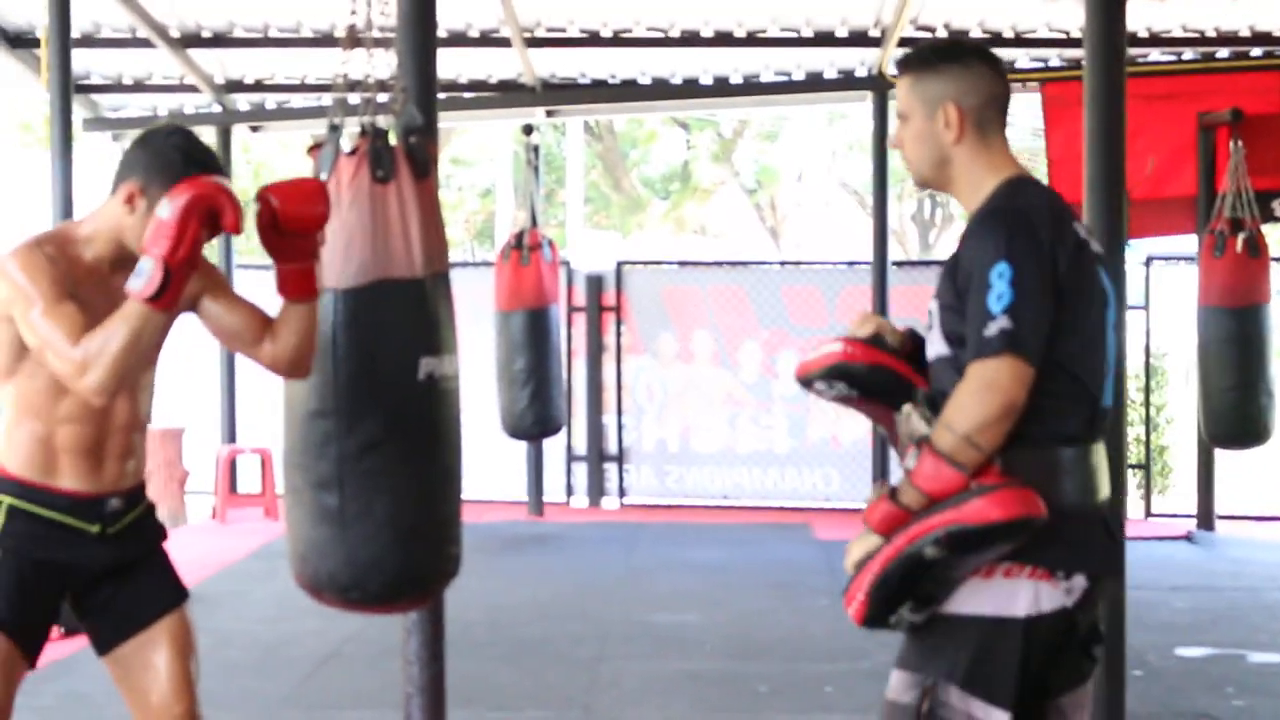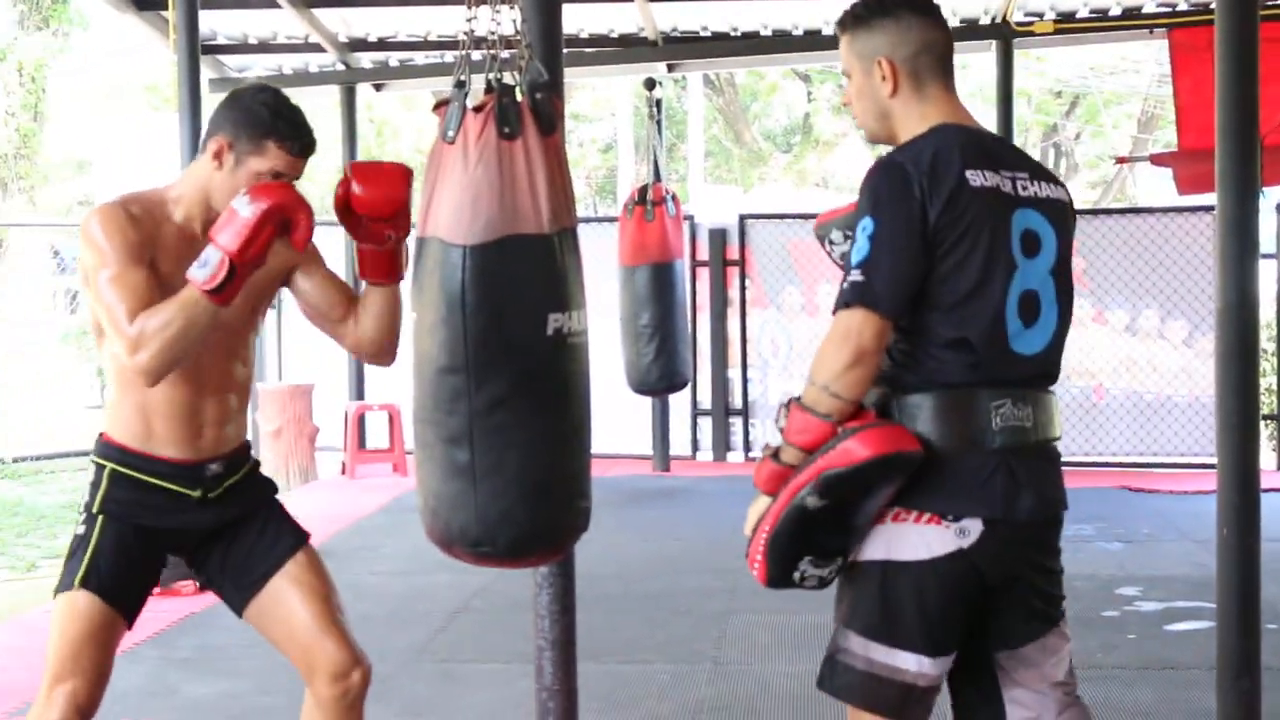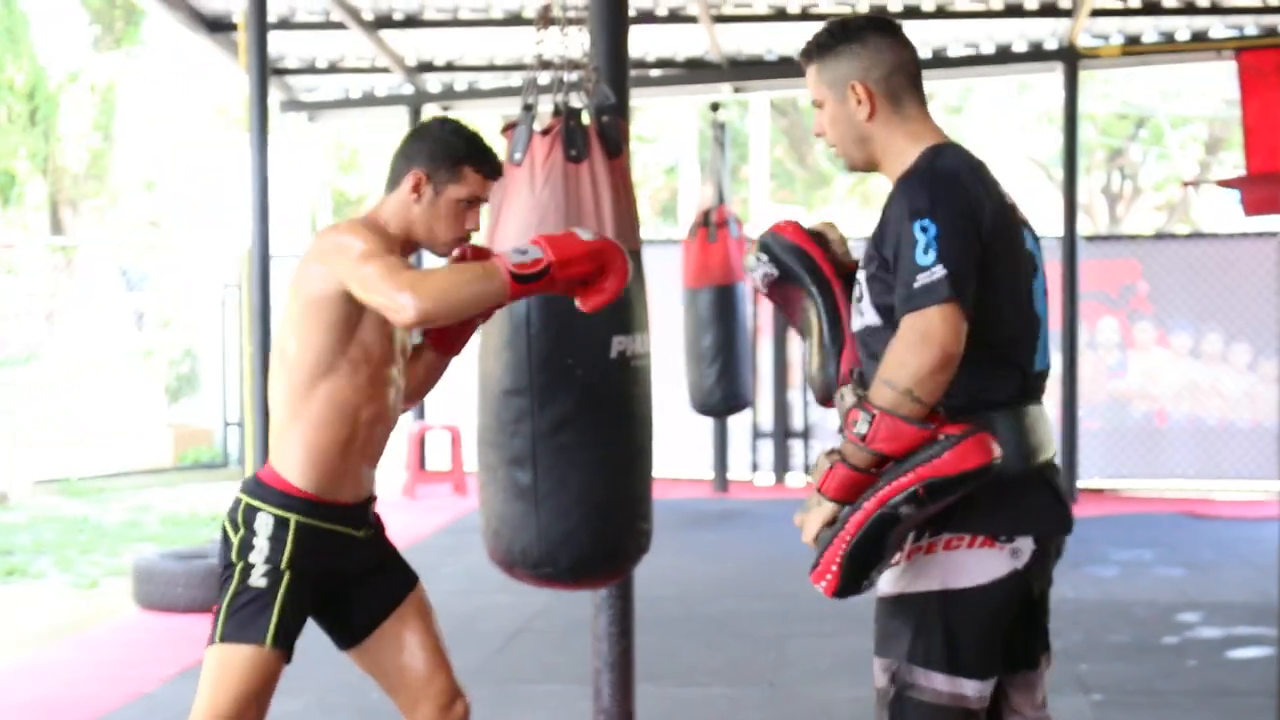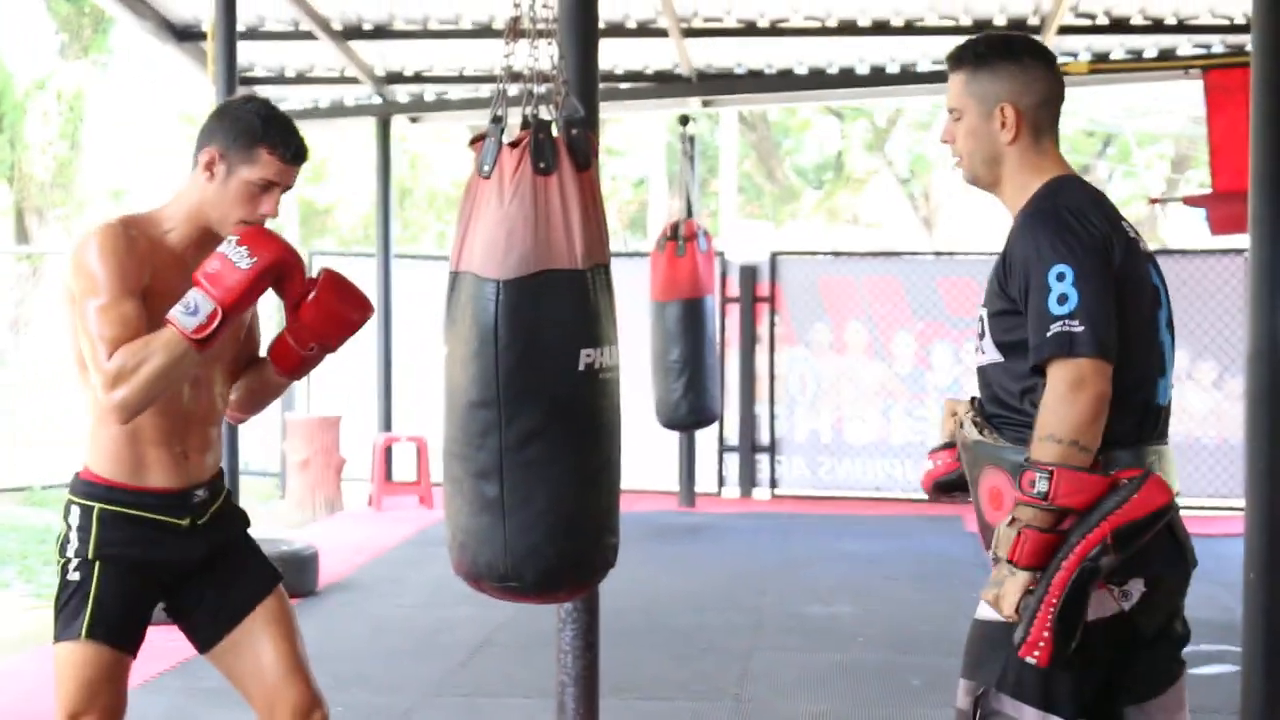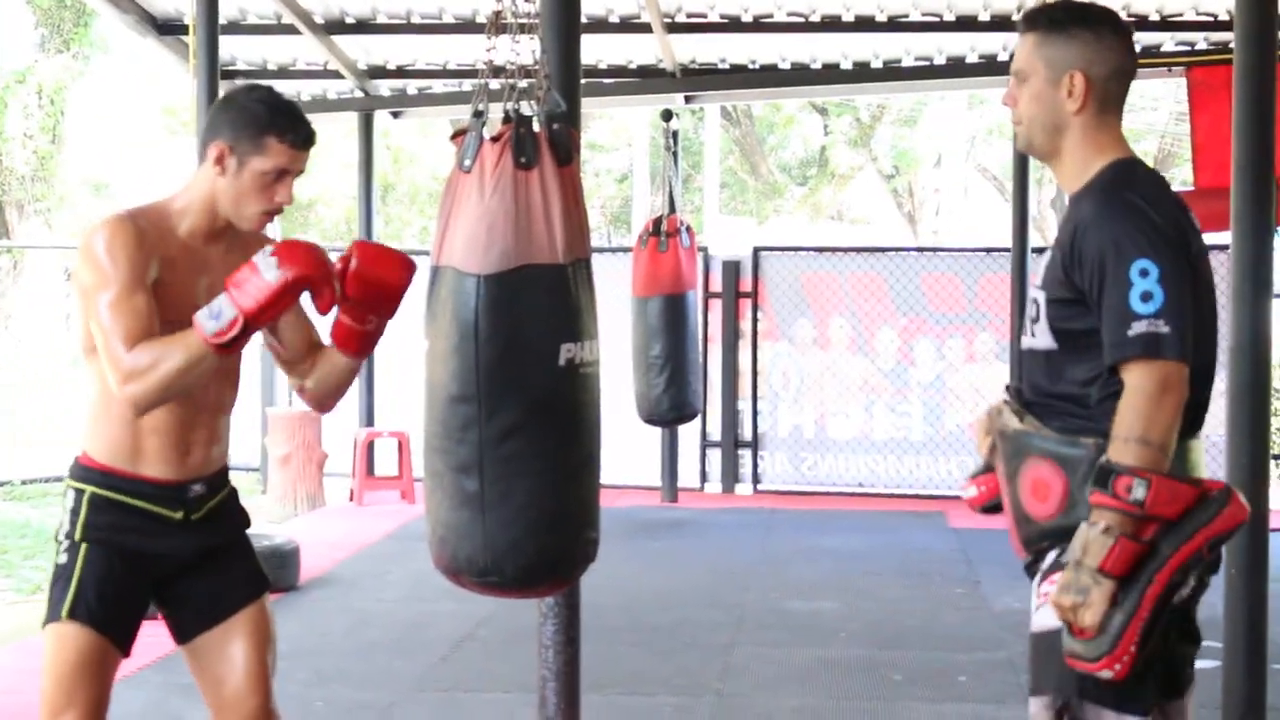
dt=0.5s
person 1, frame 1
left shoulder: (1006, 227)
right shoulder: (1051, 222)
left elbow: (997, 389)
right wrist: (905, 358)
left hip: (1012, 541)
right hip: (1064, 532)
person 1, frame 2
left shoulder: (902, 178)
right shoulder: (1042, 183)
left elbow: (857, 342)
left wrist: (783, 473)
left hip: (934, 486)
right hip: (1025, 477)
person 1, frame 3
left shoulder: (929, 191)
right shoulder: (967, 186)
left elbow: (932, 344)
left wrist: (842, 478)
left hip: (961, 513)
right hip: (1012, 503)
person 1, frame 4
left shoulder: (1051, 226)
right shoulder: (1095, 219)
left elbow: (1080, 388)
left wrist: (1023, 551)
right wrist: (986, 417)
left hip: (1078, 547)
right hip: (1134, 541)
person 1, frame 5
left shoulder: (1121, 214)
right shoulder: (1104, 208)
left elbow: (1156, 384)
right wrist: (1020, 422)
left hip: (1122, 544)
right hip: (1121, 536)
person 2, frame 1
left shoulder: (185, 270)
left elbow: (290, 356)
right elbow: (96, 379)
left wrist: (296, 258)
right wrist: (161, 268)
left hip: (123, 525)
person 2, frame 2
left shoulder: (278, 242)
right shoulder: (118, 225)
left elbow: (375, 346)
right elbow: (144, 358)
left wrist: (381, 245)
right wrist: (229, 257)
left hip: (232, 487)
right hip: (133, 489)
person 2, frame 3
left shoulder: (380, 264)
right shoulder: (350, 244)
right elbow: (416, 304)
left wrist: (458, 322)
right wrist: (539, 263)
left hip: (351, 528)
right hip: (283, 528)
person 2, frame 4
left shoulder: (243, 262)
right shoulder: (113, 248)
right elbow: (119, 395)
left wrist: (301, 345)
right wrist: (212, 299)
left hip: (209, 517)
right hip: (116, 524)
person 2, frame 5
left shoulder: (267, 256)
right shoulder: (120, 241)
left elbow: (318, 390)
right elbow: (133, 387)
left wrist: (361, 320)
right wrist: (241, 306)
left hip: (207, 512)
right hip: (113, 513)
